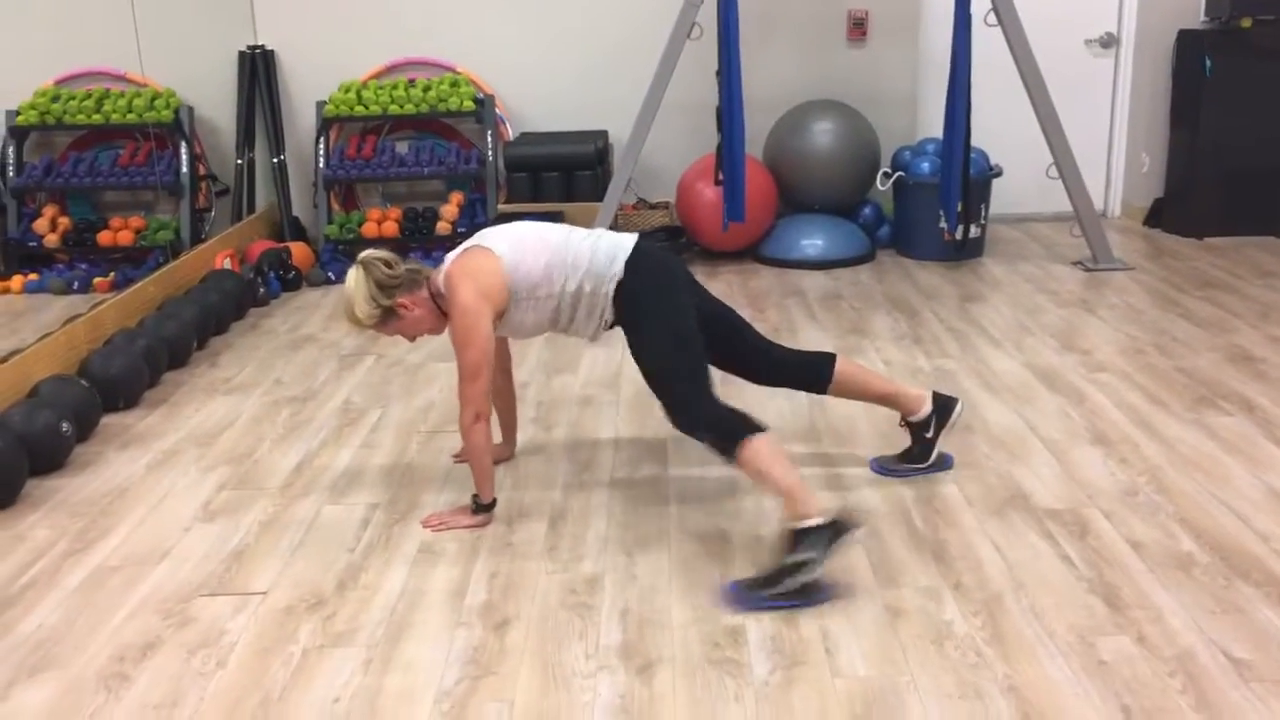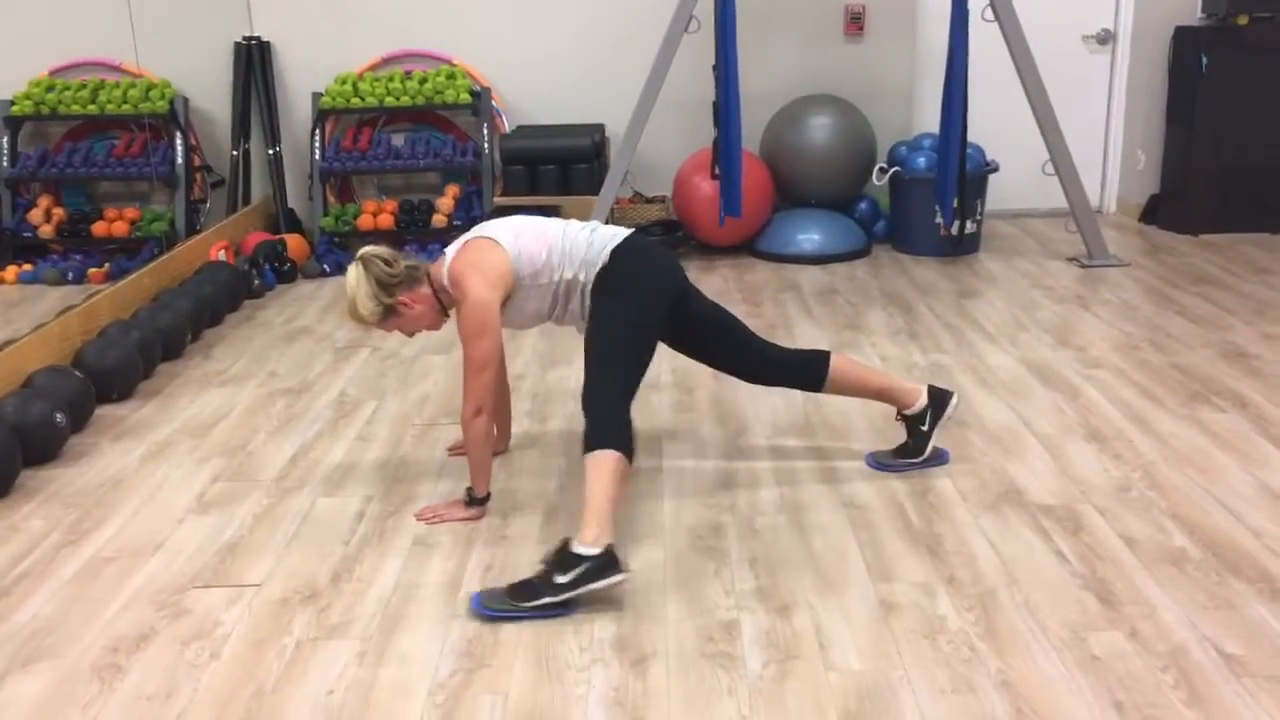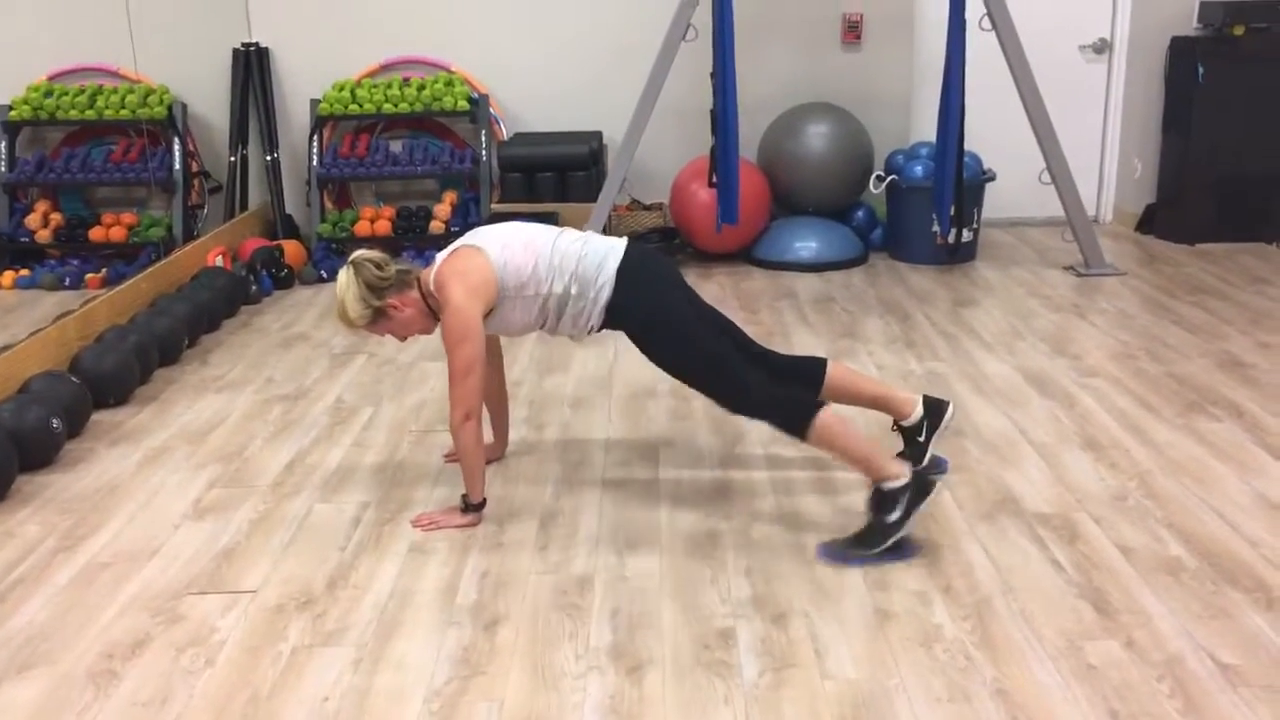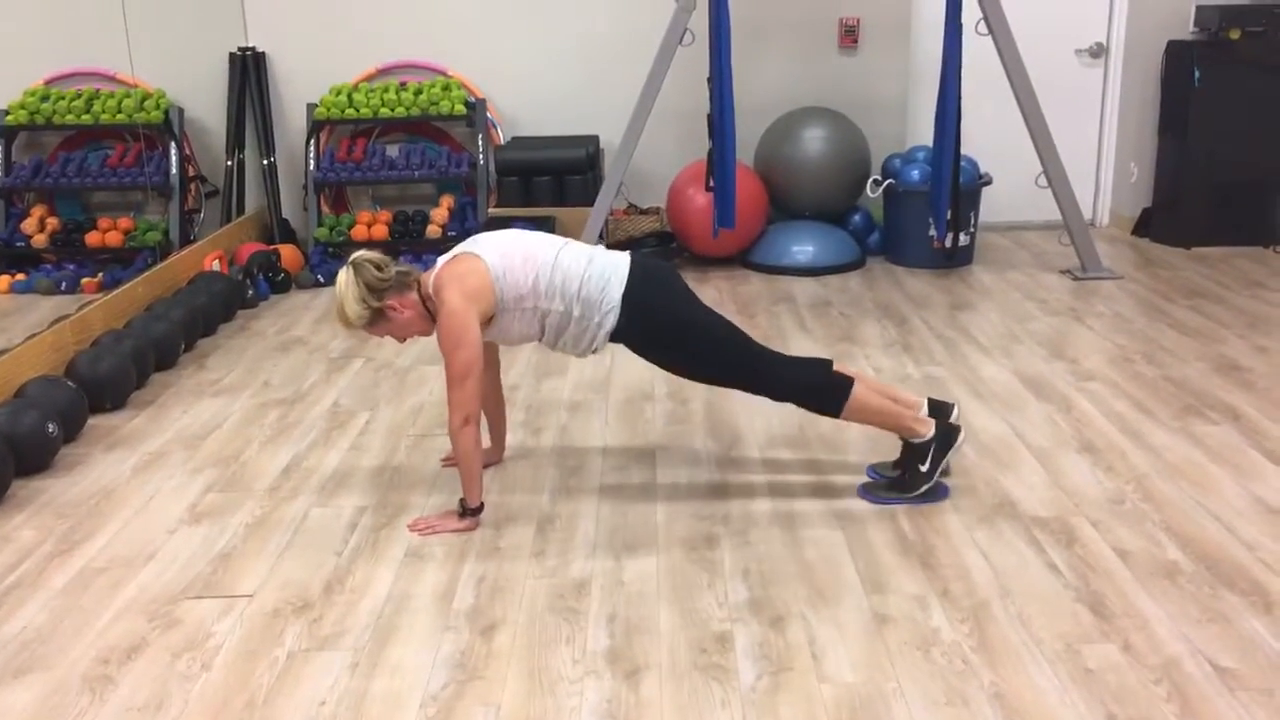
dt=0.4s
person 1, frame 1
left shoulder: (463, 292)
right shoulder: (463, 275)
left elbow: (474, 409)
right elbow: (499, 368)
left wrist: (481, 504)
right wrist: (507, 443)
left hip: (638, 278)
right hip: (642, 276)
left knee: (692, 408)
right knee: (769, 364)
left ankle: (811, 520)
right ankle: (924, 406)
person 1, frame 2
left shoulder: (470, 283)
right shoulder: (454, 270)
left elbow: (477, 399)
right elbow: (494, 372)
left wrist: (475, 497)
right wrist: (499, 438)
left hip: (627, 271)
right hip: (634, 272)
left knee: (605, 405)
right knee: (764, 363)
left ankle: (588, 553)
right ankle: (918, 399)
person 1, frame 3
left shoulder: (455, 290)
right shoulder: (453, 276)
left elbow: (465, 410)
right elbow: (491, 365)
left wrist: (472, 503)
right wrist: (499, 443)
left hip: (629, 286)
right hip: (627, 277)
left knee: (744, 387)
right knee: (758, 367)
left ankle: (896, 479)
right ankle: (914, 411)
person 1, frame 4
left shoulder: (452, 297)
right shoulder: (456, 277)
left elbow: (462, 414)
right elbow: (488, 371)
left wrist: (468, 509)
right wrist: (496, 447)
left hip: (634, 304)
right hip: (634, 287)
left knee: (768, 376)
right knee: (764, 366)
left ankle: (925, 432)
right ankle: (919, 406)
